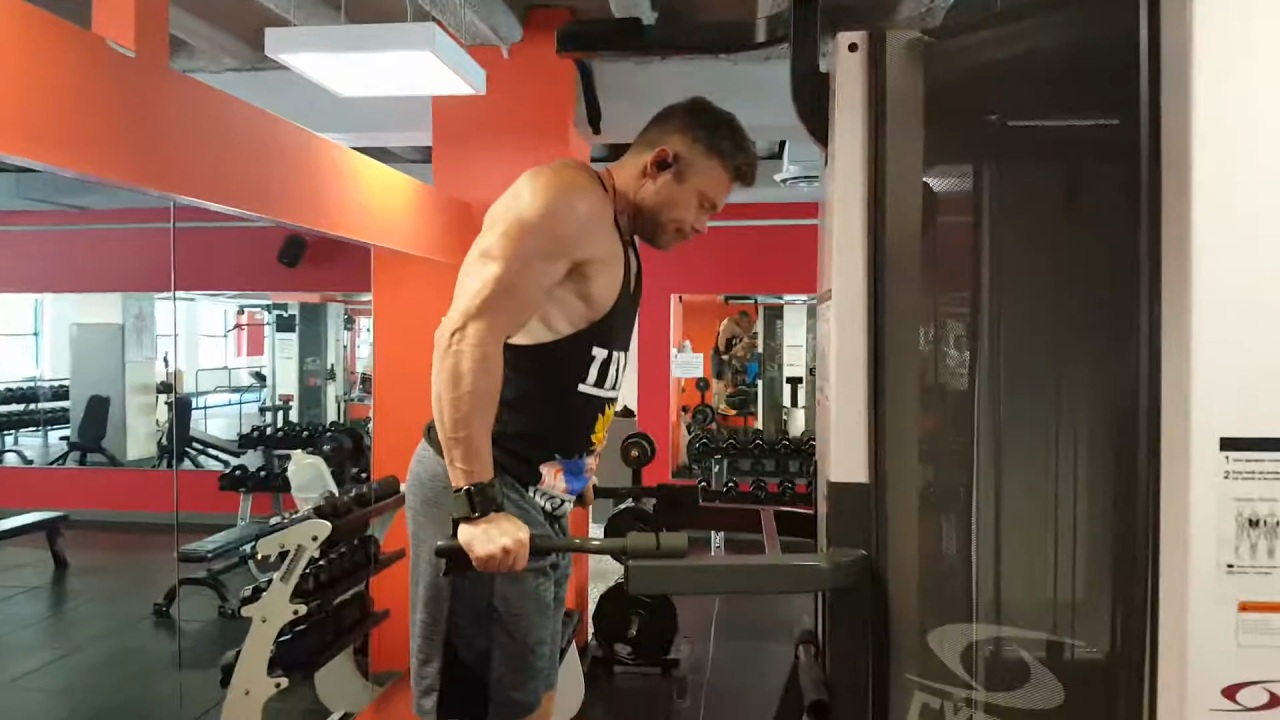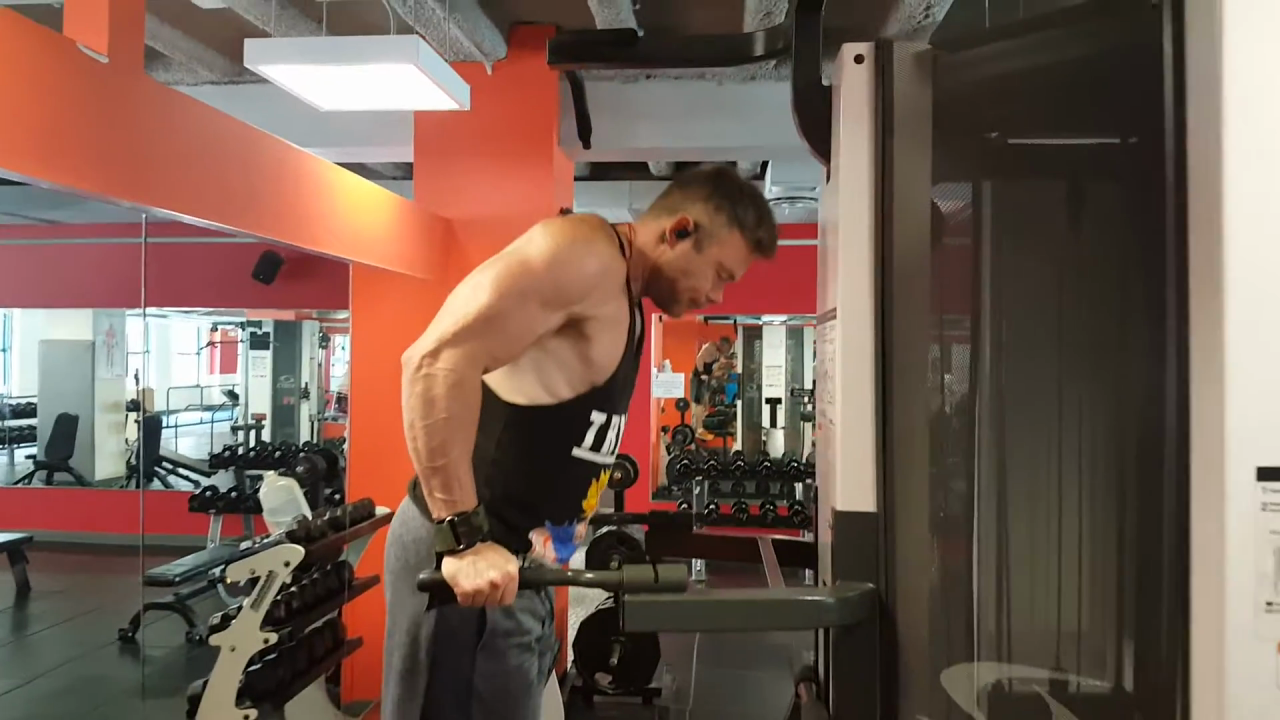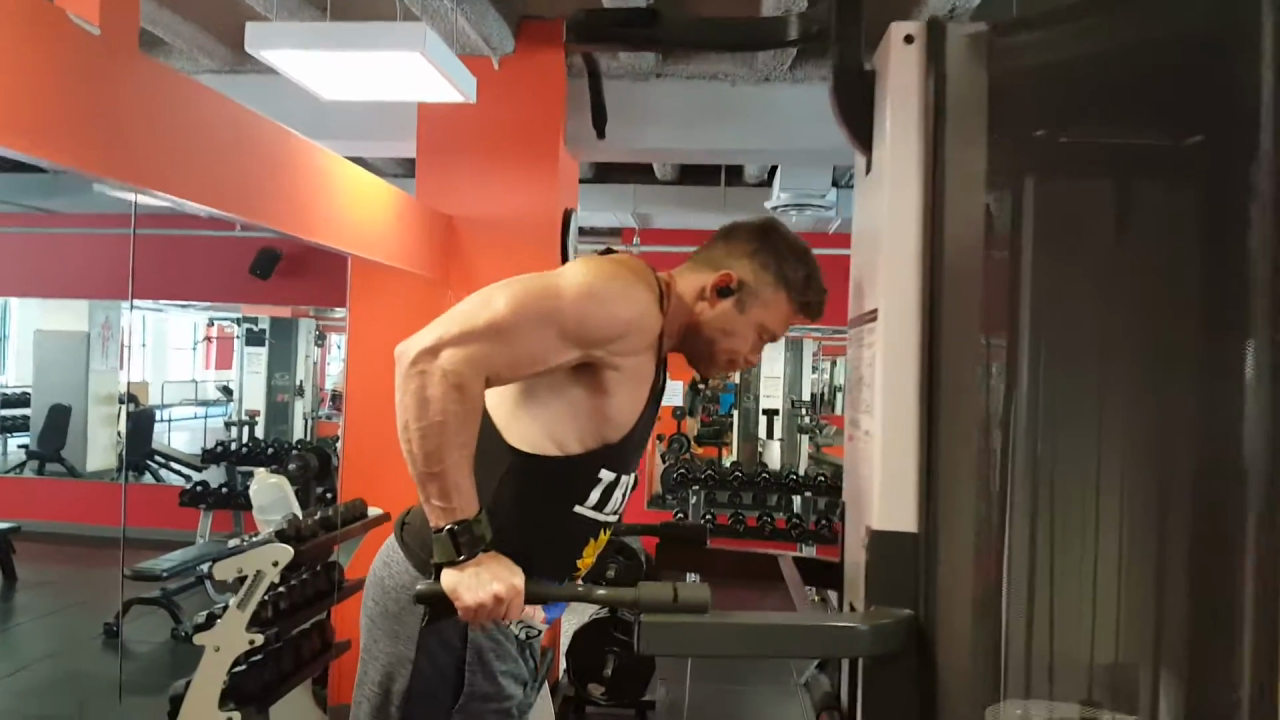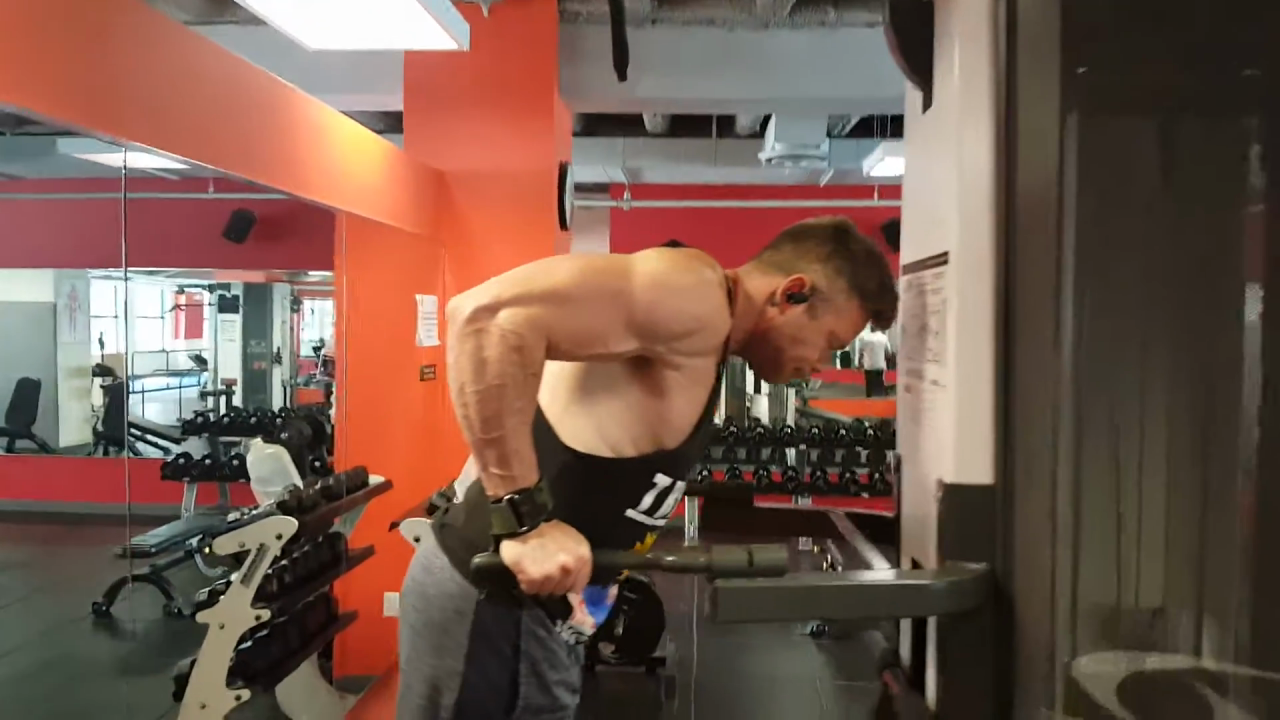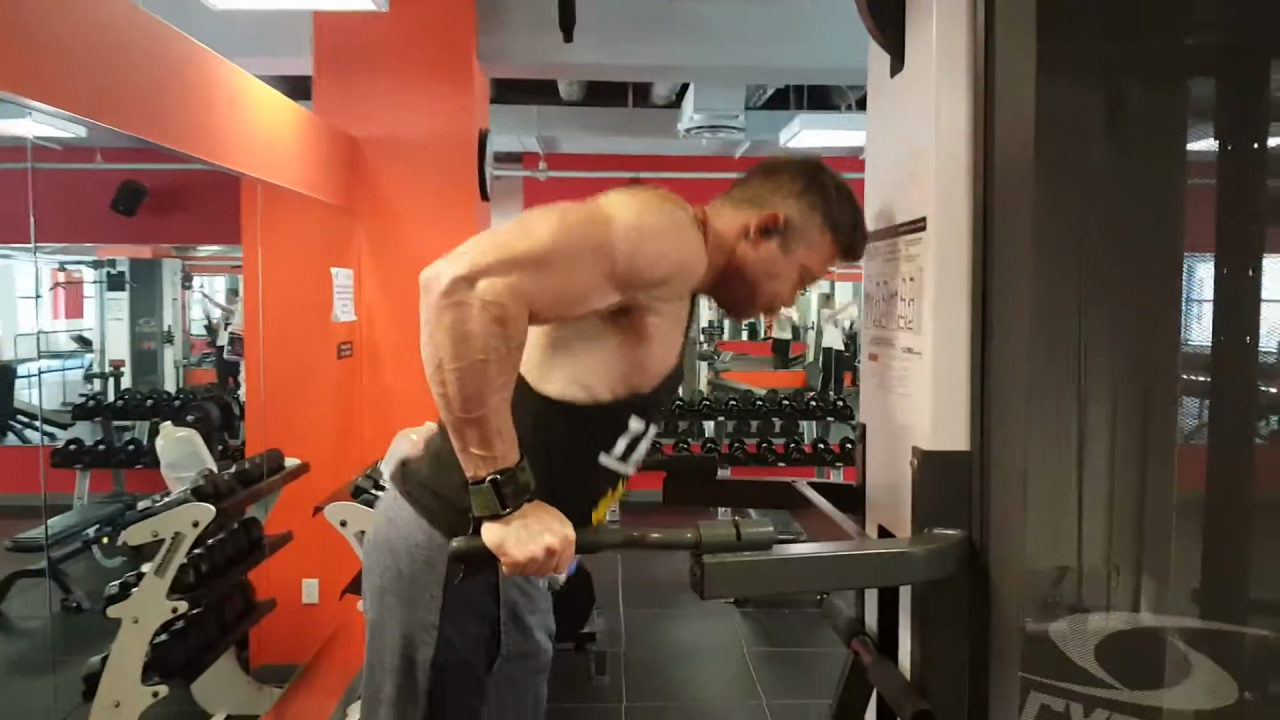
dt=0.5s
person 1, frame 1
left shoulder: (622, 244)
right shoulder: (571, 201)
right elbow: (465, 333)
right wrist: (476, 504)
left hip: (538, 502)
right hip: (487, 496)
person 1, frame 2
left shoulder: (624, 303)
right shoulder: (585, 253)
right elbow: (438, 360)
right wrist: (462, 536)
left hip: (521, 563)
right hip: (472, 559)
person 1, frame 3
left shoulder: (646, 343)
right shoulder: (624, 298)
right elbow: (432, 357)
right wrist: (464, 549)
left hip: (504, 609)
right hip: (451, 598)
person 1, frame 4
left shoulder: (703, 337)
right shoulder: (694, 295)
right elbow: (489, 316)
right wrist: (524, 520)
left hip: (542, 606)
right hip: (496, 600)
person 1, frame 5
left shoulder: (670, 273)
right shoulder: (663, 233)
right elbow: (460, 286)
right wrist: (504, 497)
left hip: (495, 544)
right hip: (454, 546)
